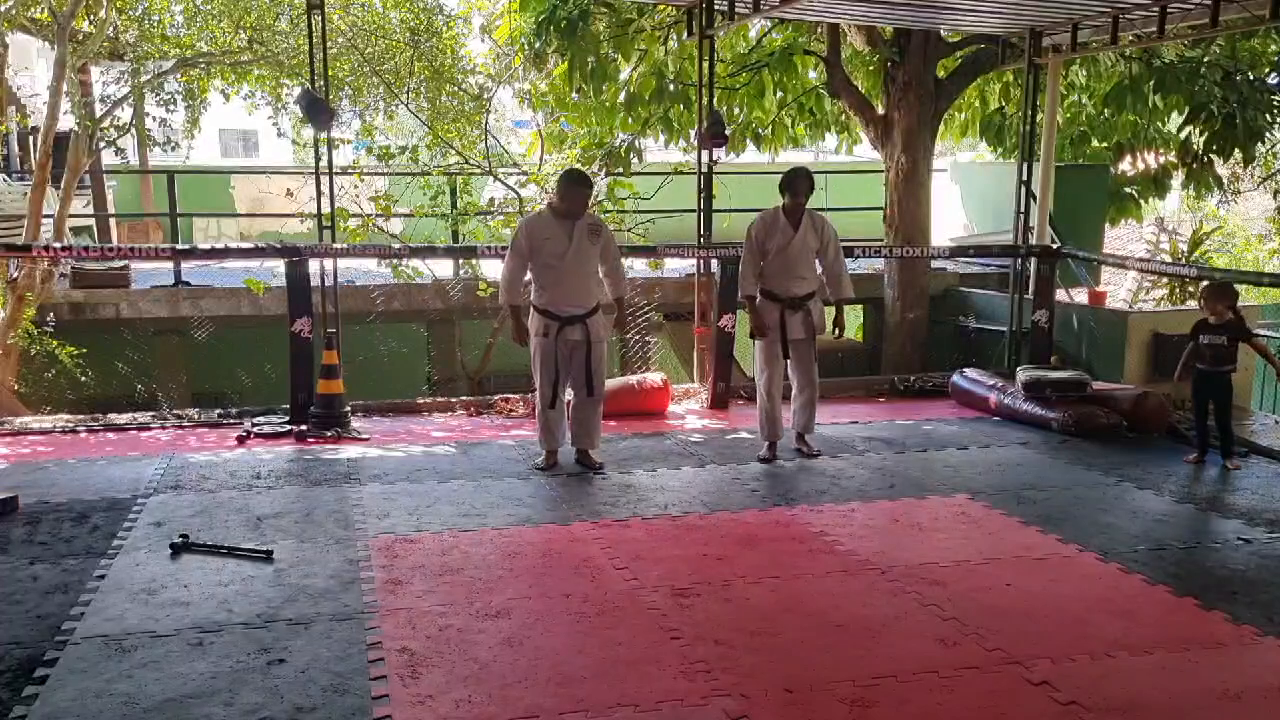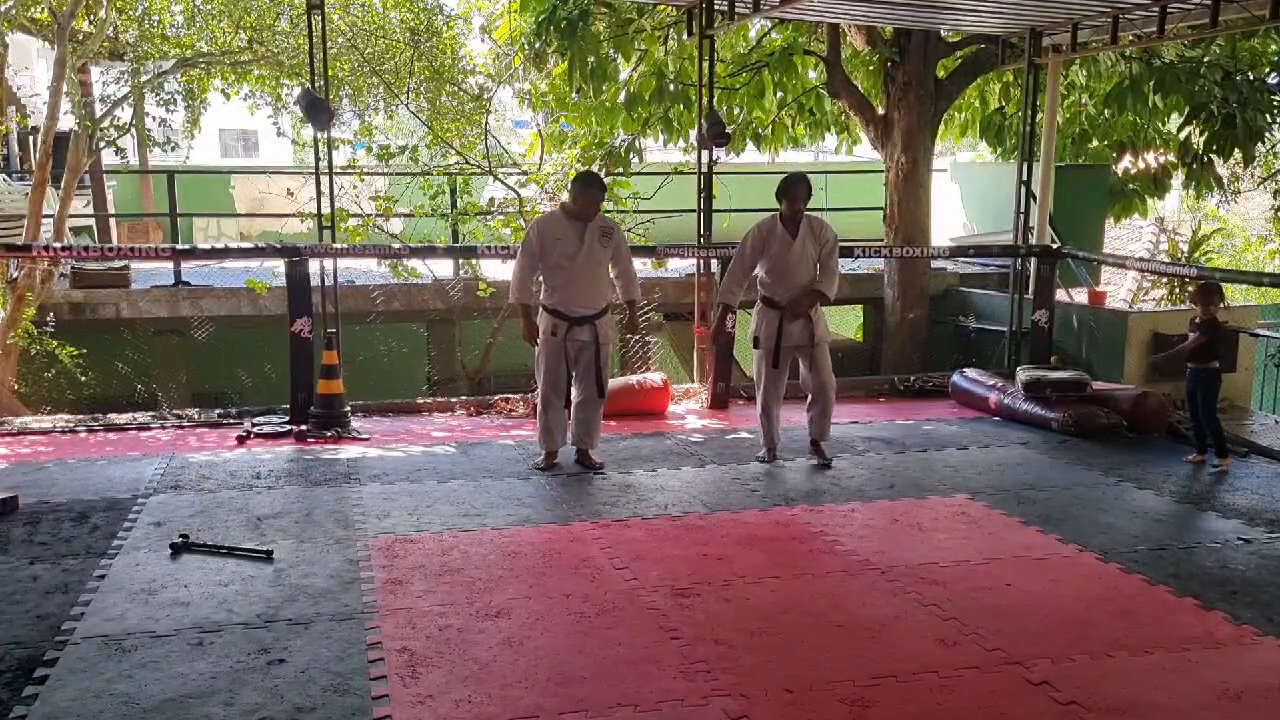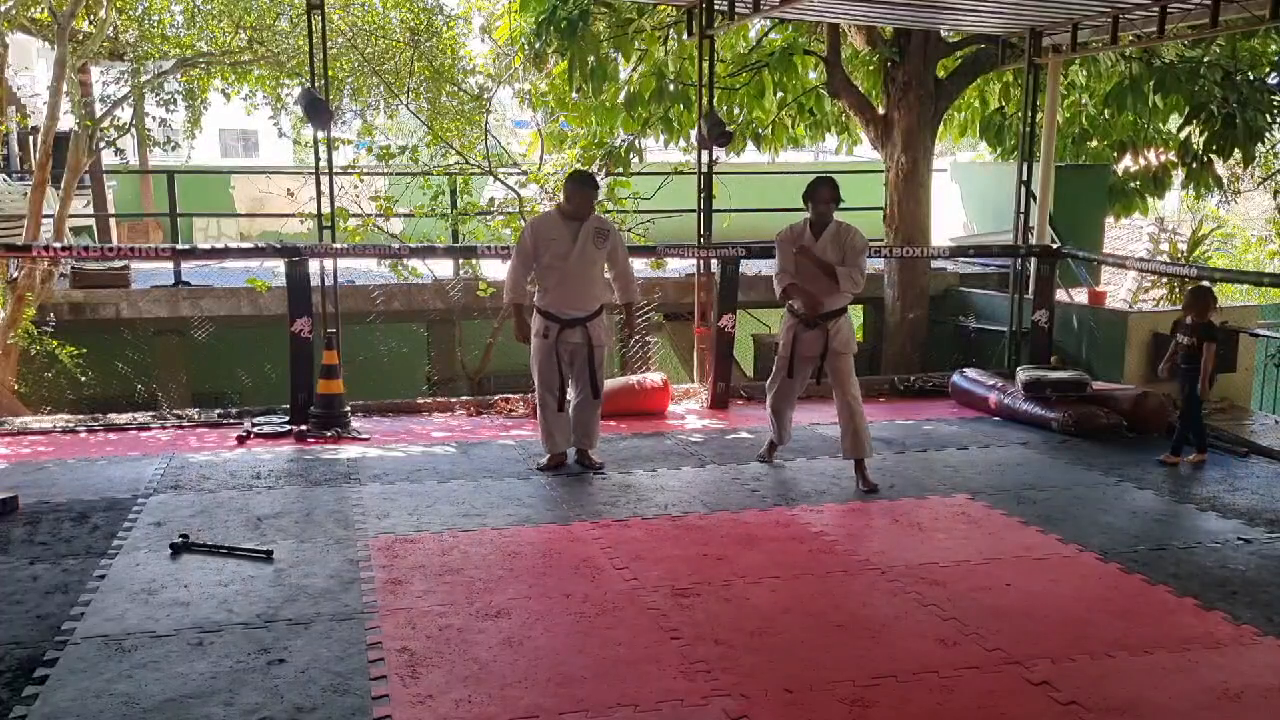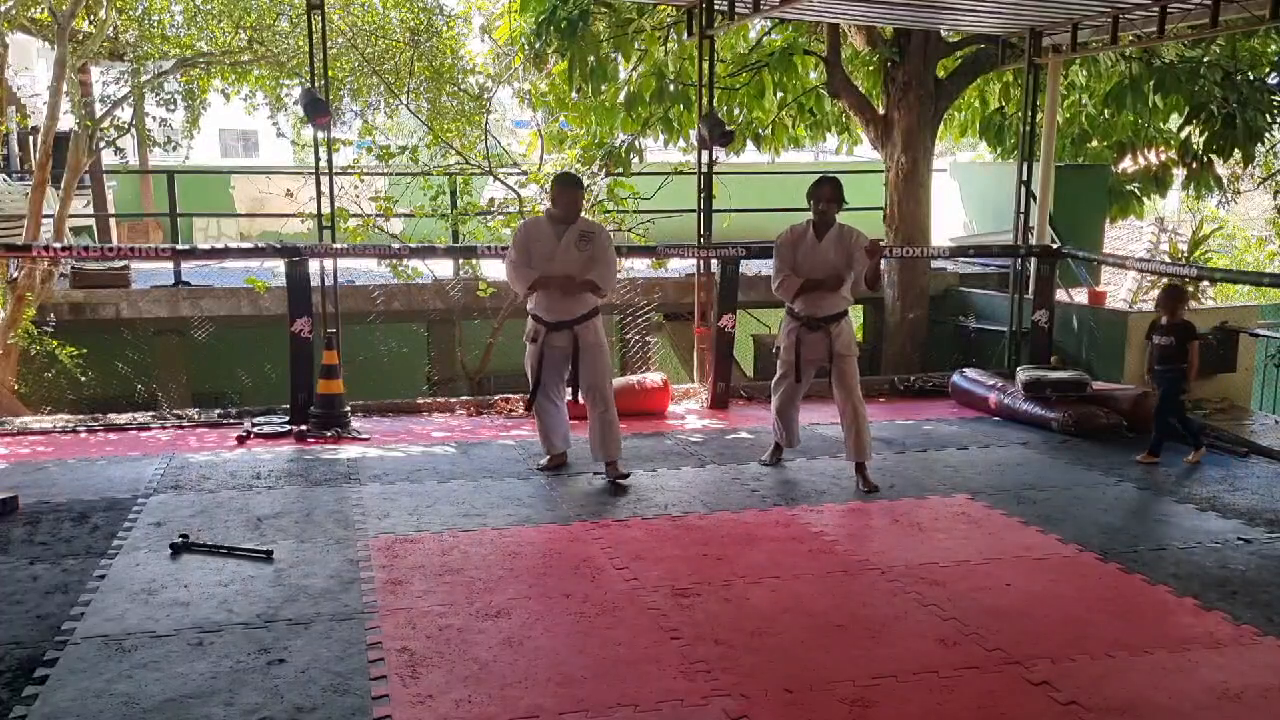
dt=0.4s
person 1, frame 1
left shoulder: (820, 225)
right shoulder: (763, 224)
left elbow: (835, 269)
right elbow: (750, 270)
left wrist: (840, 312)
right wrist: (753, 311)
left hip: (806, 309)
right hip: (772, 309)
left knee: (806, 379)
right knee: (769, 380)
left ankle: (801, 436)
right ankle: (770, 440)
person 1, frame 2
left shoulder: (822, 230)
right shoulder: (761, 232)
left elbow: (830, 276)
right elbow: (738, 274)
left wrist: (807, 301)
right wrist: (723, 317)
left hip: (809, 317)
right hip: (771, 316)
left knee: (823, 385)
right knee: (768, 388)
left ankle: (817, 443)
right ankle: (770, 444)
person 1, frame 3
left shoulder: (850, 236)
right shoulder: (789, 236)
left elbow: (854, 282)
right elbow: (783, 278)
left wrist: (815, 260)
right wrist: (805, 295)
left hip: (835, 326)
right hip: (798, 324)
left knee: (848, 397)
right knee: (779, 392)
left ankle: (860, 469)
right ankle: (776, 440)
person 1, frame 4
left shoulder: (852, 239)
right shoulder: (790, 238)
left elbow: (869, 284)
right elbow: (781, 284)
left wrist: (874, 263)
right wrist: (821, 284)
left hip: (836, 329)
right hip: (798, 328)
left knee: (851, 398)
right knee: (784, 395)
left ankle: (861, 469)
right ankle: (780, 443)
person 2, frame 1
left shoulder: (596, 226)
right shoulder: (532, 226)
left elbow: (613, 268)
right elbow: (513, 274)
left wrist: (620, 308)
right wrist: (516, 320)
left hip: (589, 322)
right hip: (548, 323)
left knee: (590, 391)
right knee: (549, 391)
left ankle: (584, 449)
right ankle: (551, 450)
person 2, frame 2
left shoulder: (609, 229)
right shoulder: (543, 226)
left elbow: (624, 271)
right elbow: (524, 274)
left wrist: (632, 312)
right wrist: (527, 319)
left hip: (596, 323)
right hip: (556, 323)
left knee: (593, 391)
right knee: (552, 390)
left ankle: (584, 449)
right ankle: (550, 450)
person 2, frame 3
left shoulder: (605, 229)
right shoulder: (537, 227)
left elbow: (622, 272)
right elbow: (518, 273)
left wrist: (629, 314)
right wrist: (520, 318)
left hip: (591, 324)
right hip: (549, 325)
left knee: (590, 392)
right knee: (550, 392)
left ankle: (583, 449)
right ankle: (557, 451)
person 2, frame 4
left shoulder: (595, 232)
right shoulder: (527, 230)
left elbow: (608, 273)
right elbow: (514, 272)
left wrist: (577, 284)
right wrist: (552, 281)
left hip: (585, 326)
right hip: (543, 328)
left knee: (599, 393)
right knee: (545, 394)
left ankle: (610, 460)
right ankle: (557, 452)
